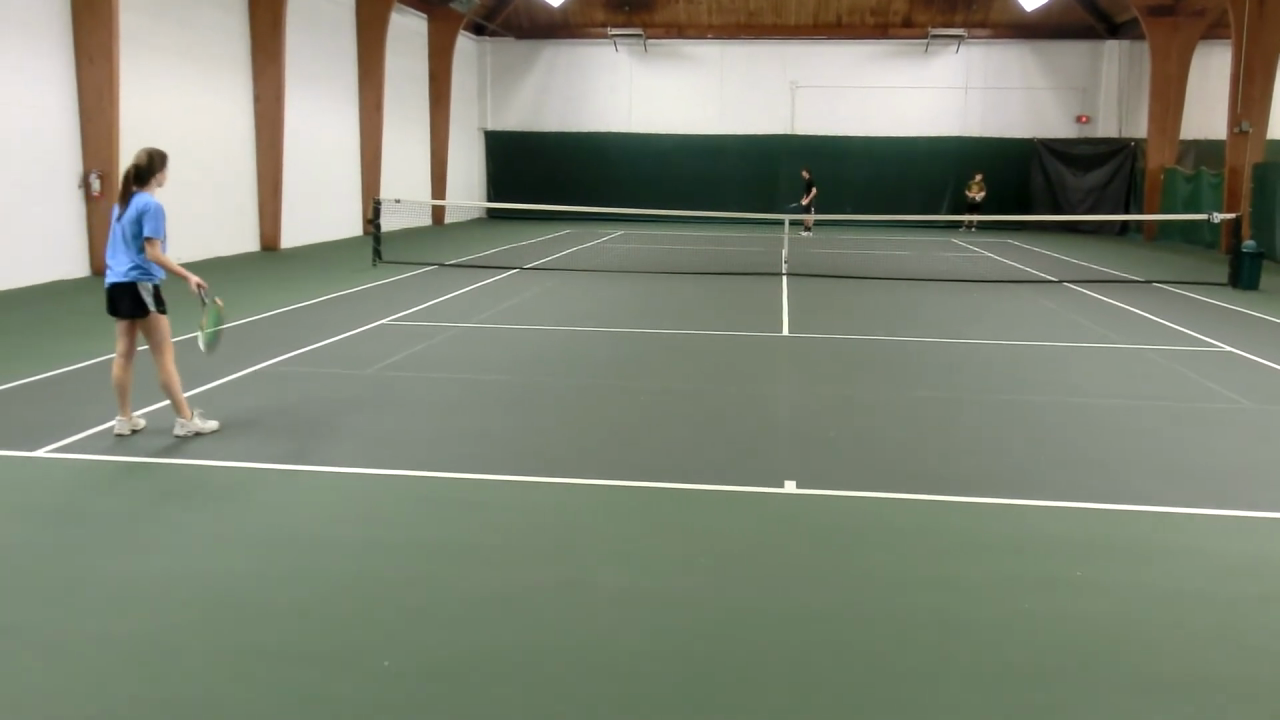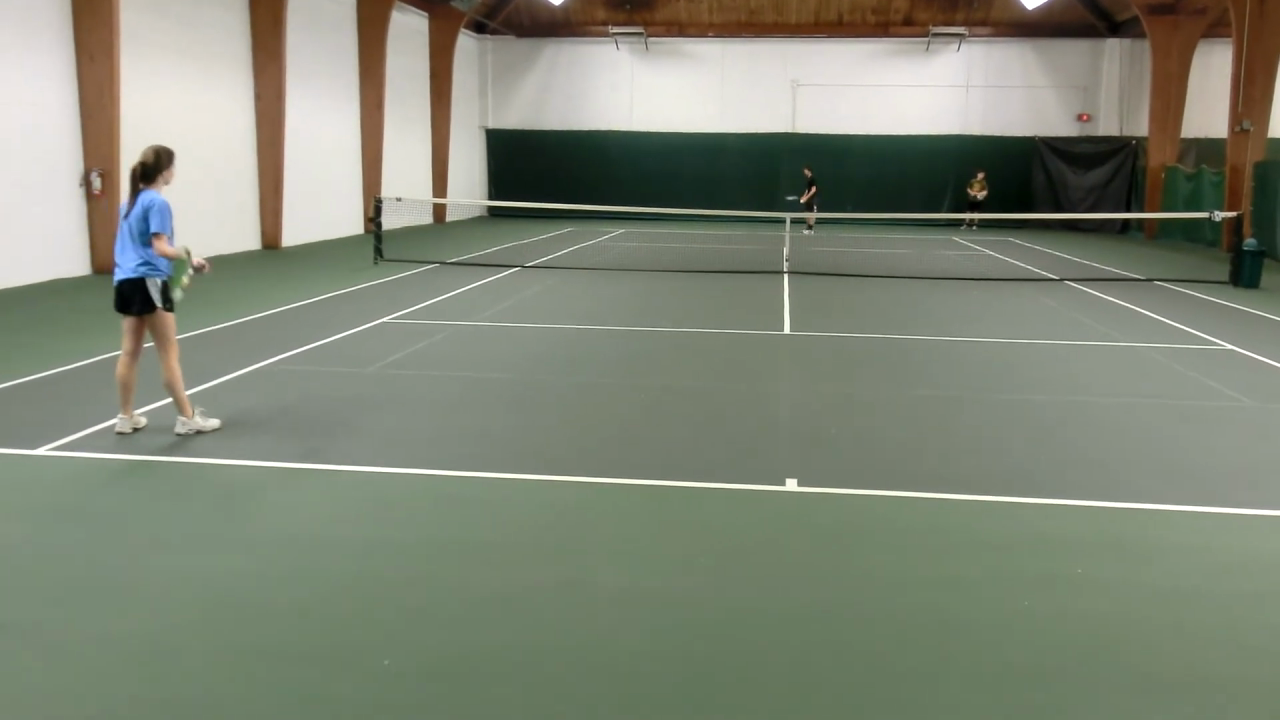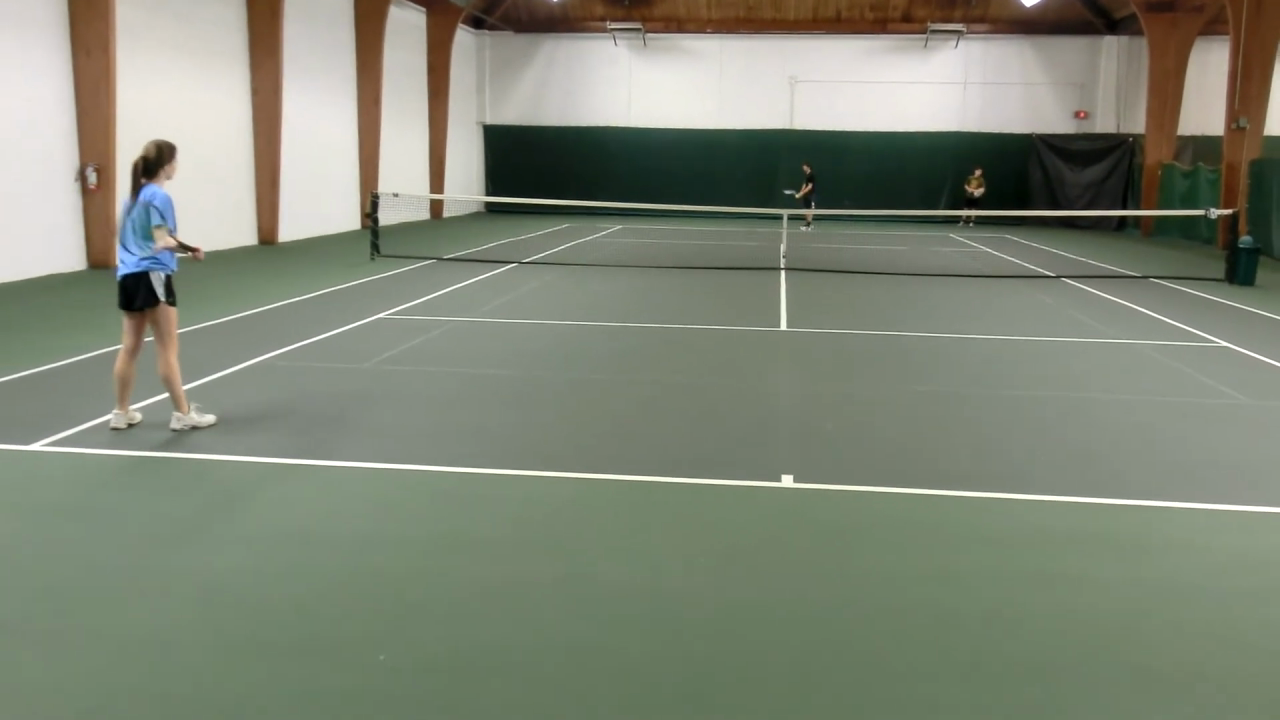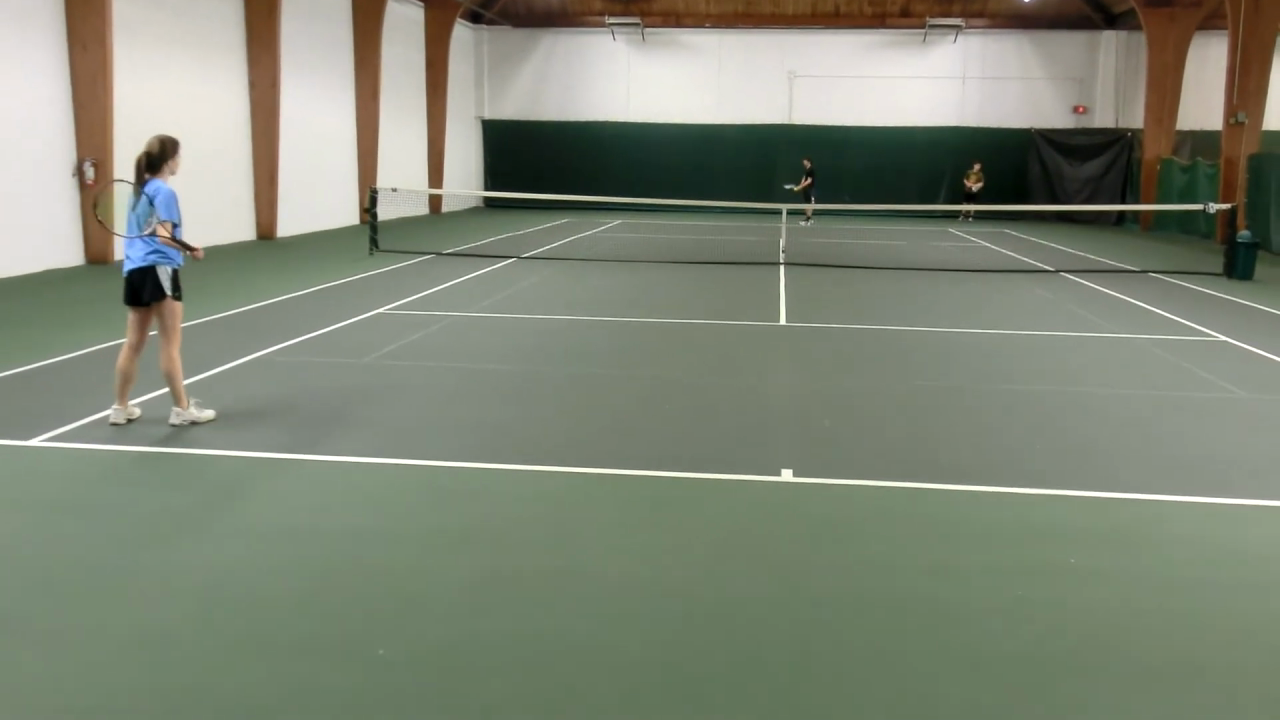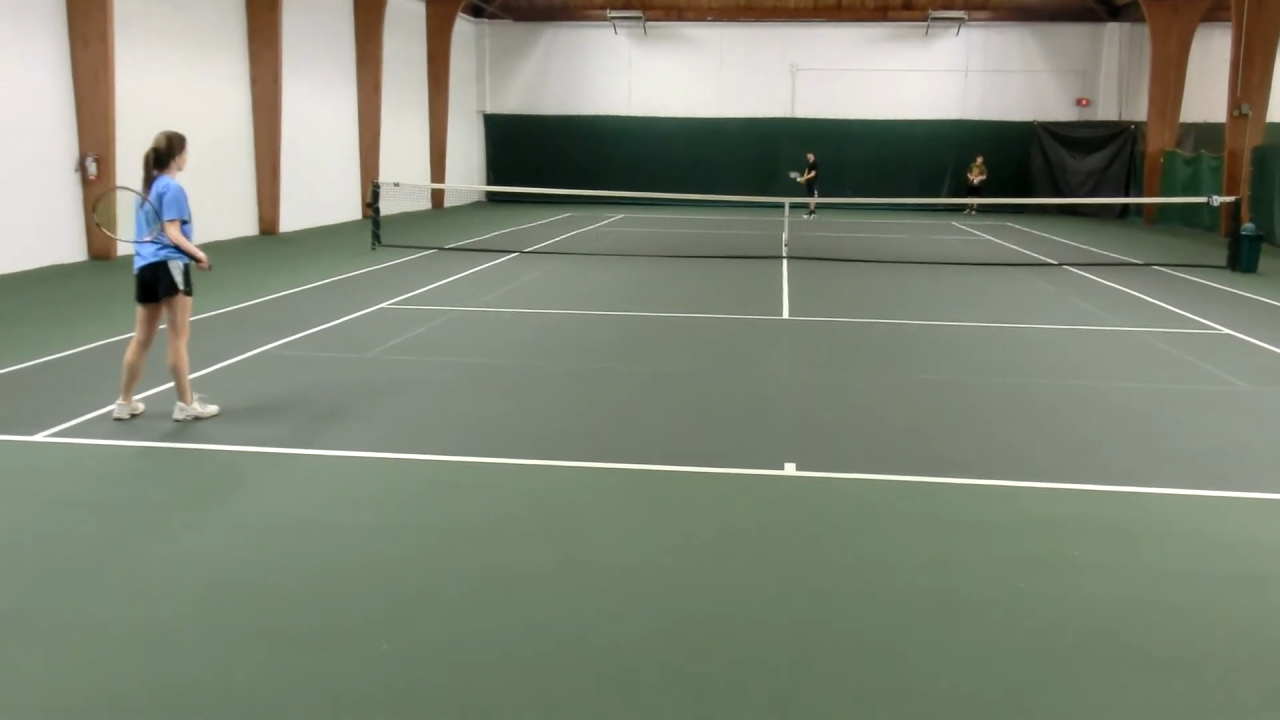
dt=0.1s
person 1, frame 1
left shoulder: (123, 203)
right shoulder: (151, 206)
right elbow: (152, 254)
right wrist: (187, 276)
left hip: (116, 284)
right hip: (139, 284)
left knee: (124, 353)
right knee: (164, 356)
left ankle: (124, 418)
right ankle: (185, 419)
person 1, frame 2
left shoulder: (132, 200)
right shoulder: (156, 202)
right elbow: (159, 247)
right wrist: (190, 259)
left hip: (125, 281)
right hip: (148, 280)
left knee: (130, 351)
right knee: (168, 353)
left ankle: (125, 417)
right ankle: (187, 417)
person 1, frame 3
left shoulder: (136, 194)
right shoulder: (159, 196)
right elbow: (161, 240)
right wrist: (185, 246)
left hip: (129, 275)
right hip: (151, 275)
left knee: (130, 347)
right knee: (168, 349)
left ankle: (121, 412)
right ankle: (182, 413)
person 1, frame 4
left shoulder: (140, 190)
right shoulder: (163, 191)
right elbow: (163, 234)
left wrist: (181, 245)
right wrist: (187, 246)
left hip: (135, 271)
right hip: (158, 269)
left knee: (133, 342)
right knee: (170, 343)
left ankle: (120, 407)
right ankle: (182, 408)
person 1, frame 5
left shoulder: (148, 186)
right shoulder: (172, 188)
right elbow: (173, 234)
right wrist: (195, 252)
left hip: (145, 267)
right hip: (168, 265)
left knee: (142, 338)
right knee: (178, 338)
left ankle: (125, 402)
right ankle: (185, 403)
